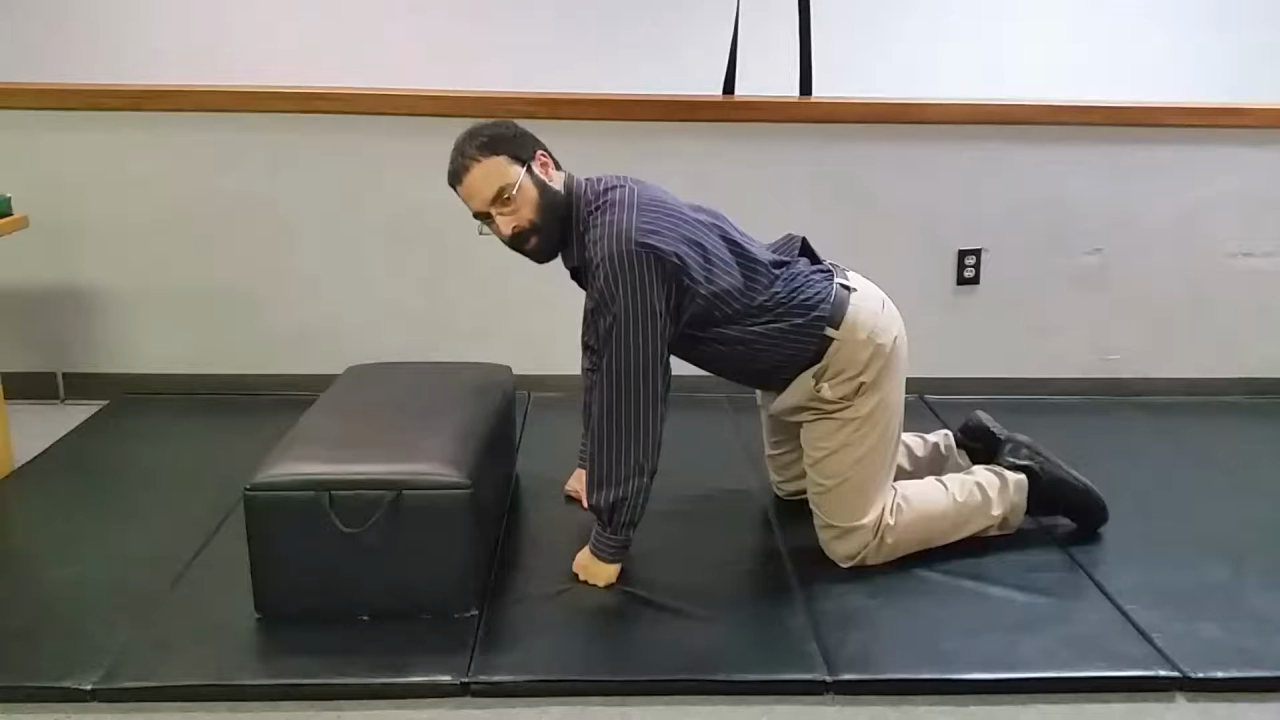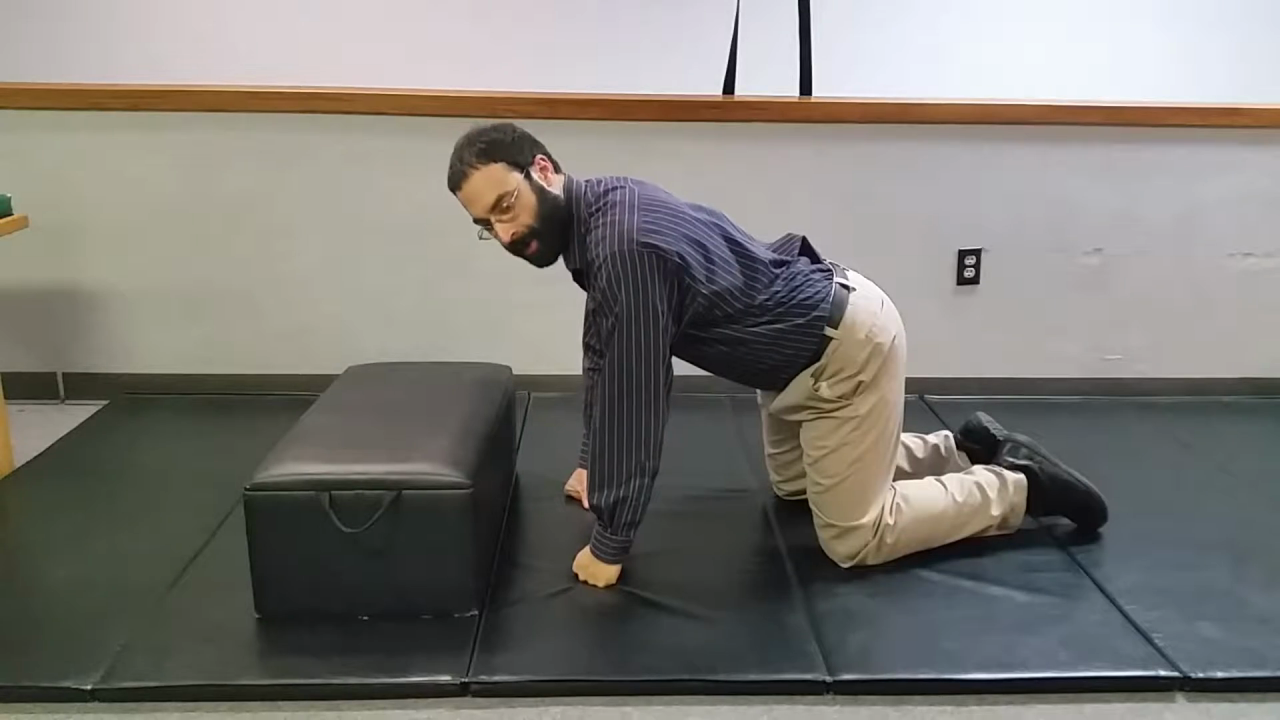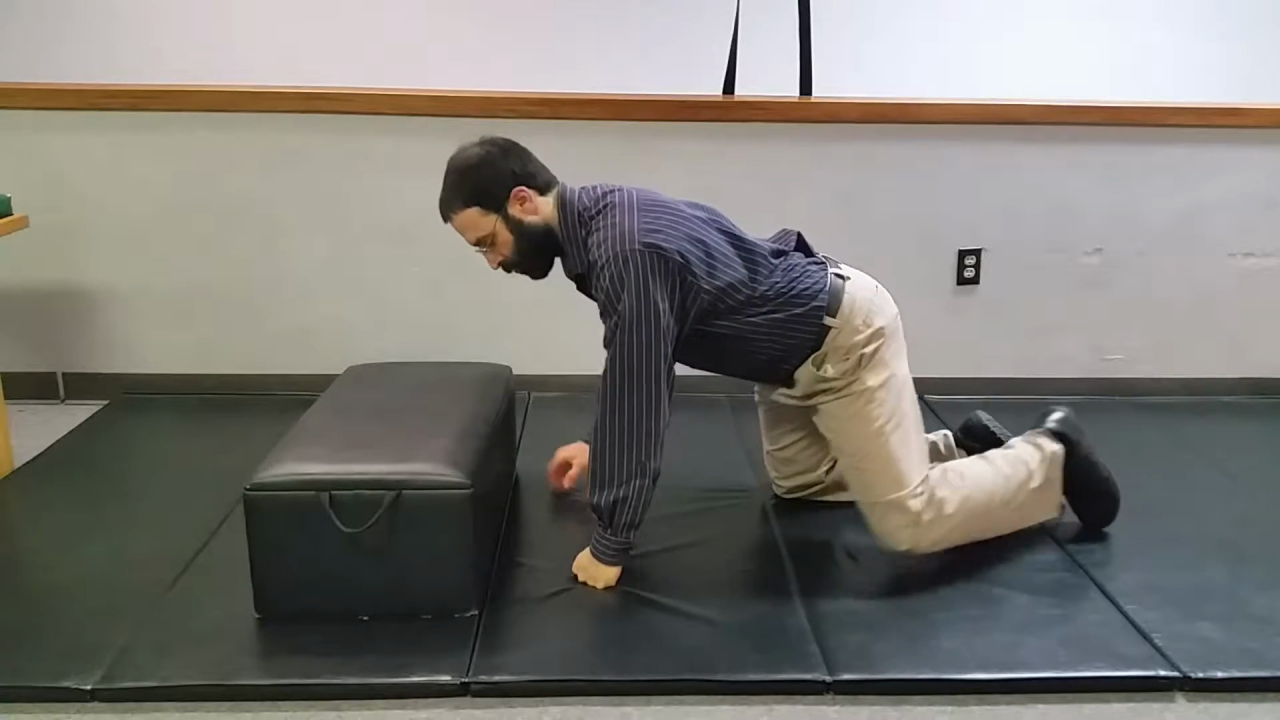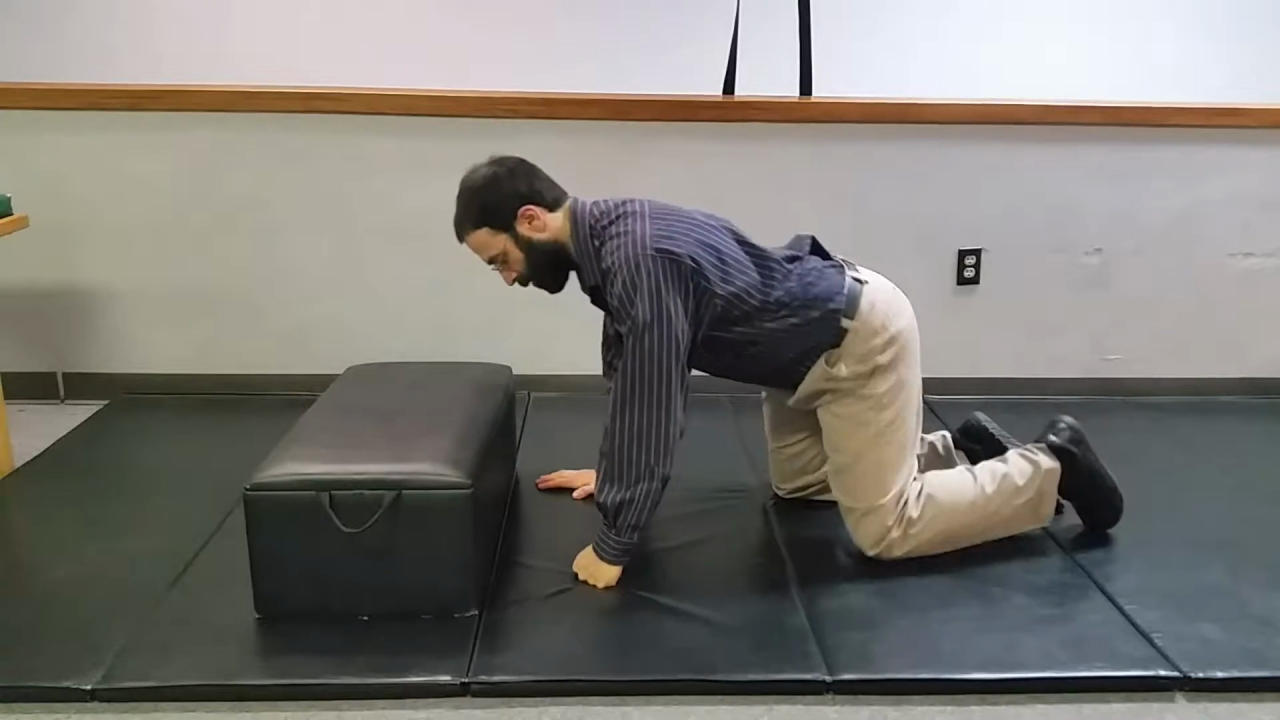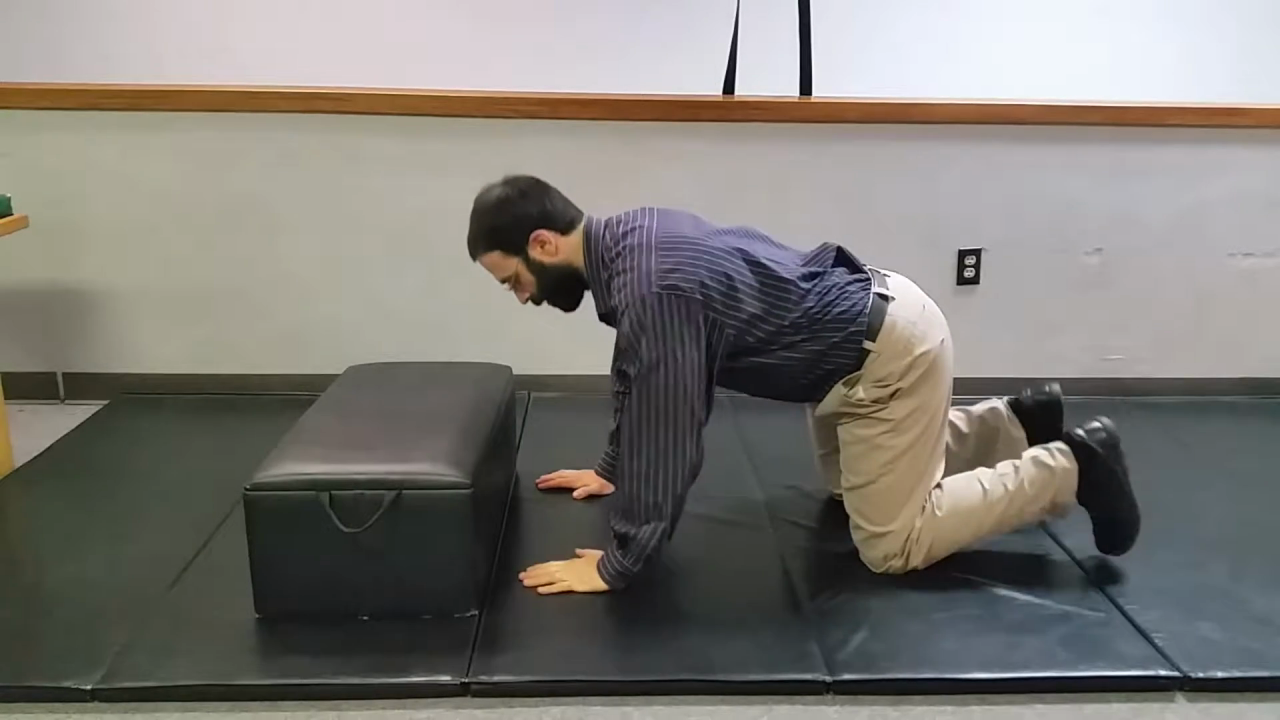
dt=0.5s
person 1, frame 1
left shoulder: (622, 244)
right shoulder: (601, 211)
left elbow: (633, 398)
right elbow: (603, 357)
left wrist: (608, 544)
right wrist: (590, 461)
left hip: (848, 345)
right hip: (810, 335)
left knee: (853, 537)
right knee: (794, 484)
left ankle: (1020, 484)
right ankle: (964, 448)
person 1, frame 2
left shoulder: (624, 245)
right shoulder: (600, 212)
left elbow: (635, 399)
right elbow: (604, 357)
left wrist: (609, 545)
right wrist: (592, 463)
left hip: (847, 345)
right hip: (811, 335)
left knee: (852, 538)
right knee: (794, 483)
left ankle: (1019, 484)
right ankle: (968, 450)
person 1, frame 3
left shoulder: (624, 248)
right shoulder: (598, 218)
left elbow: (638, 397)
right elbow: (628, 366)
left wrist: (609, 547)
right wrist: (598, 448)
left hip: (846, 335)
right hip: (801, 341)
left knee: (910, 518)
right knee: (799, 480)
left ankle: (1052, 455)
right ankle: (962, 446)
person 1, frame 4
left shoulder: (638, 256)
right shoulder: (610, 235)
left elbow: (651, 405)
right elbow: (626, 375)
left wrist: (613, 546)
right wrist: (609, 472)
left hip: (860, 337)
right hip: (813, 342)
left knee: (886, 527)
right knee: (798, 484)
left ankle: (1051, 465)
right ankle: (961, 450)
person 1, frame 5
left shoulder: (653, 290)
right shoulder: (628, 238)
left elbow: (668, 441)
right elbow: (635, 380)
left wrist: (614, 568)
right wrist: (609, 471)
left hip: (891, 352)
right hip: (868, 320)
left knee: (893, 545)
right knee: (851, 483)
left ankle: (1070, 466)
right ankle: (1022, 422)
